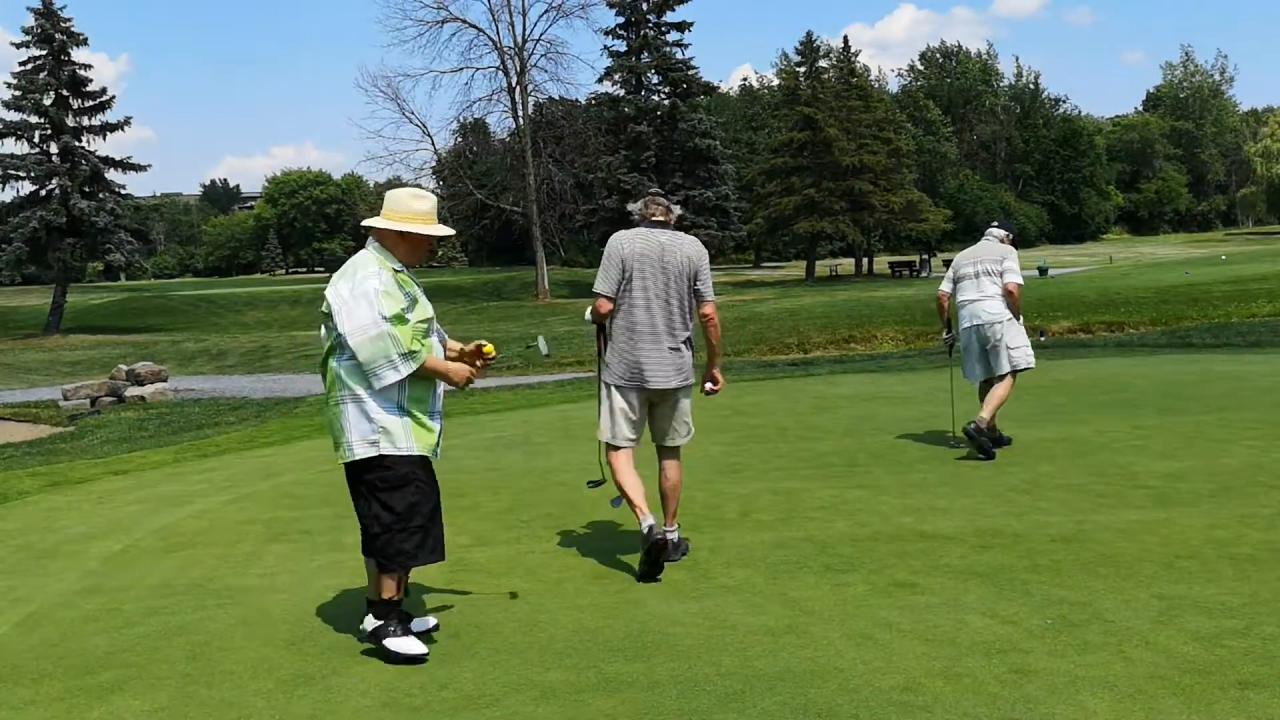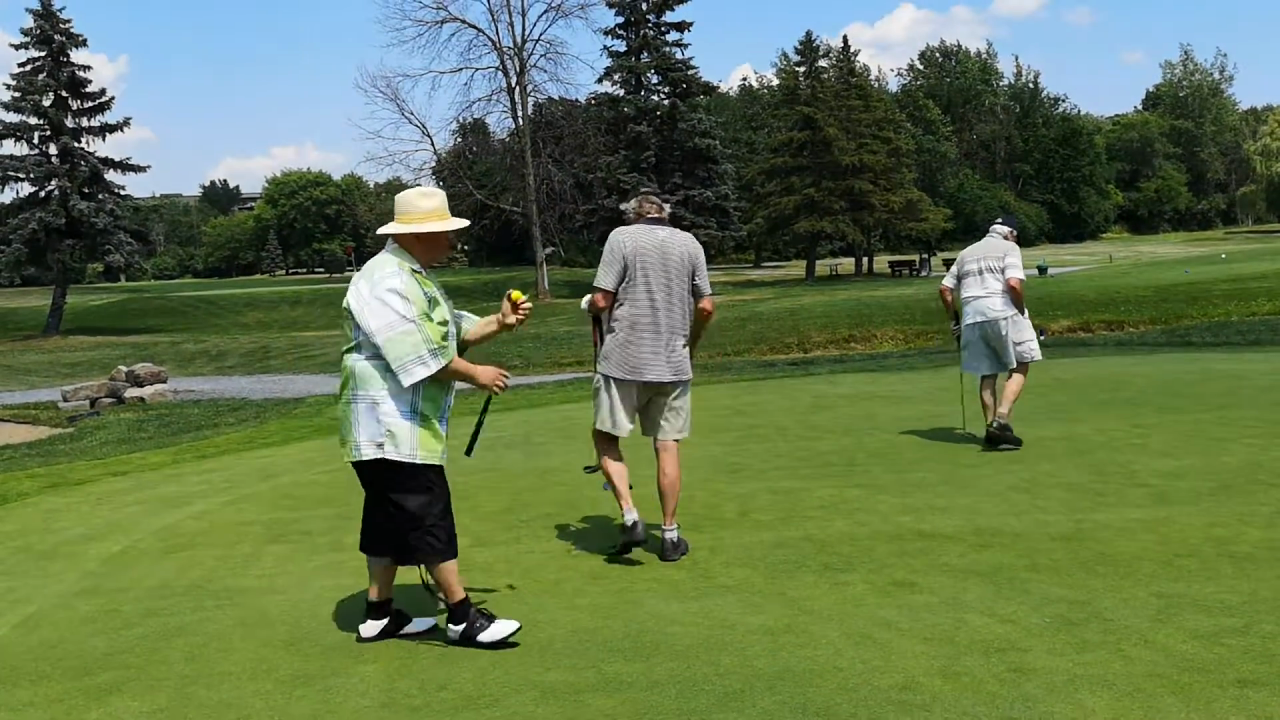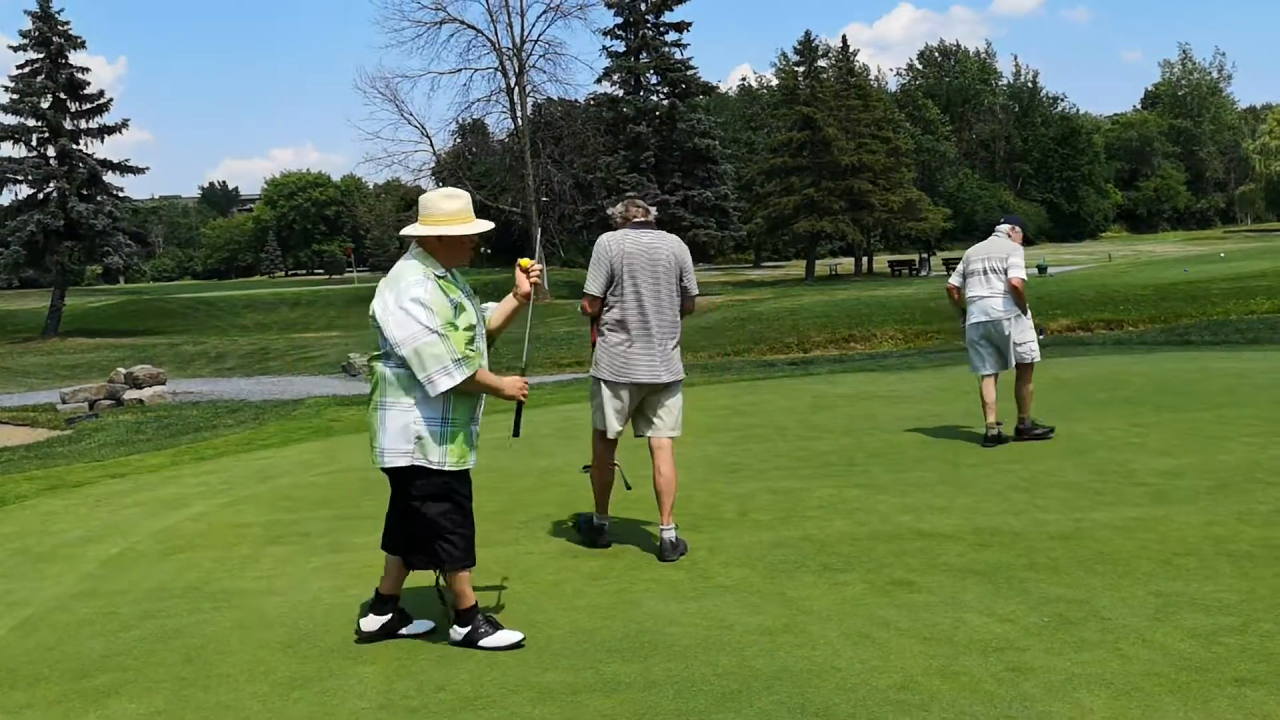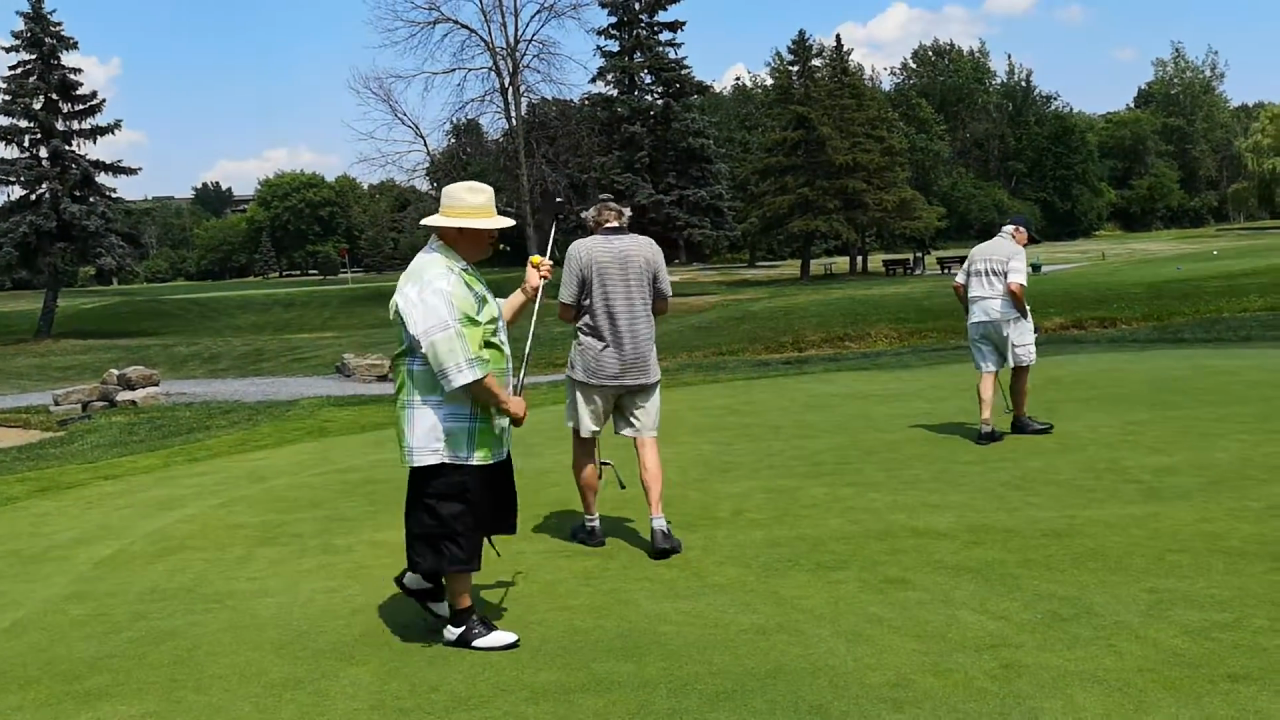
dt=0.2s
person 1, frame 1
left shoulder: (395, 274)
right shoulder: (366, 276)
left elbow: (414, 339)
right elbow: (386, 351)
left wrist: (459, 351)
right wrist: (445, 370)
left hip: (399, 422)
right hip: (377, 424)
left knee: (391, 519)
right knee: (404, 515)
left ankle: (383, 607)
right ankle: (385, 614)
person 1, frame 2
left shoulder: (416, 275)
right shoulder: (386, 278)
left elbow: (449, 330)
right elbow: (417, 352)
left wrist: (497, 322)
right wrist: (475, 373)
left hip: (406, 425)
right hip: (391, 427)
left knee: (393, 518)
right knee: (426, 516)
left ankle: (378, 615)
right ankle: (463, 615)
person 1, frame 3
left shoulder: (445, 277)
right shoulder: (410, 286)
left elbow: (479, 326)
right elbow: (441, 362)
left wrist: (517, 298)
right wrist: (499, 385)
left hip: (438, 430)
right hip: (422, 432)
left knee: (414, 523)
right knee: (446, 523)
left ankle: (382, 611)
right ankle: (468, 620)
person 1, frame 4
left shoulder: (458, 270)
right shoulder: (432, 278)
left elbow: (487, 327)
right elbow: (456, 360)
left wrist: (526, 291)
right wrist: (505, 400)
left hip: (475, 424)
right hip: (447, 428)
left knee: (487, 509)
right knee: (455, 520)
left ankle: (425, 575)
right ankle: (463, 620)
person 2, frame 1
left shoulder: (621, 241)
right shoulder: (693, 247)
left elbow: (604, 307)
right elbow: (708, 313)
left wrist: (592, 316)
right wrist: (714, 364)
left hip: (625, 368)
right hip: (676, 368)
left knee: (619, 452)
right knee: (670, 453)
left ankle: (648, 526)
right ankle: (670, 535)
person 2, frame 2
left shoulder: (621, 237)
right shoulder: (689, 243)
left elbow: (602, 301)
right elbow: (705, 308)
left wrist: (590, 305)
right wrist: (689, 344)
left hip: (623, 361)
right hip: (672, 363)
left knee: (606, 440)
right knee: (667, 446)
left ankle: (630, 517)
right ankle: (670, 535)
person 2, frame 3
left shoulder: (608, 242)
right shoulder: (676, 245)
left elbow: (592, 306)
right elbow: (689, 306)
left wrist: (587, 307)
left hip: (616, 363)
right hip: (665, 363)
left knee: (605, 441)
right knee: (662, 446)
left ankle: (600, 523)
right ankle: (668, 534)
person 2, frame 4
left shoulder: (580, 249)
right shoulder: (649, 247)
left elbow: (566, 312)
right elbow: (662, 306)
left hip: (593, 365)
right hip: (641, 364)
left knee: (584, 441)
right knee: (647, 442)
left ankle: (591, 524)
right ankle: (659, 525)
person 3, frame 1
left shoulder: (961, 257)
right shoulder: (1006, 251)
left elbow: (942, 295)
right elbow: (1011, 289)
left wrist: (947, 327)
right wrist: (1017, 318)
left hip: (968, 323)
right hip: (998, 319)
left knee: (986, 379)
right knee: (1006, 377)
left ankle: (992, 434)
right ankle: (979, 424)
person 3, frame 2
left shoulder: (966, 253)
right shoulder: (1009, 248)
left elbow: (945, 289)
right elbow: (1013, 284)
left wrist: (954, 319)
right wrist: (1022, 312)
left hip: (972, 319)
right hip: (1002, 314)
left knee: (987, 374)
right knee: (1019, 369)
left ankle: (993, 429)
right ankle: (1000, 421)
person 3, frame 3
left shoulder: (972, 251)
right shoulder: (1013, 248)
left elbow: (952, 287)
right elbow: (1015, 284)
left wrist: (964, 313)
right wrist: (1025, 311)
left hip: (976, 318)
right hip: (1006, 315)
left knee: (988, 374)
right knee: (1024, 369)
left ankle: (992, 430)
right ankle: (1025, 424)
person 3, frame 4
left shoulder: (977, 250)
right shoulder: (1015, 250)
left elbow: (958, 285)
right elbow: (1014, 288)
left wrist: (970, 309)
right wrist: (1024, 313)
left hip: (978, 318)
right hip: (1007, 316)
left knee: (987, 371)
right knee: (1021, 368)
left ankle: (986, 427)
right ankle: (1020, 420)
